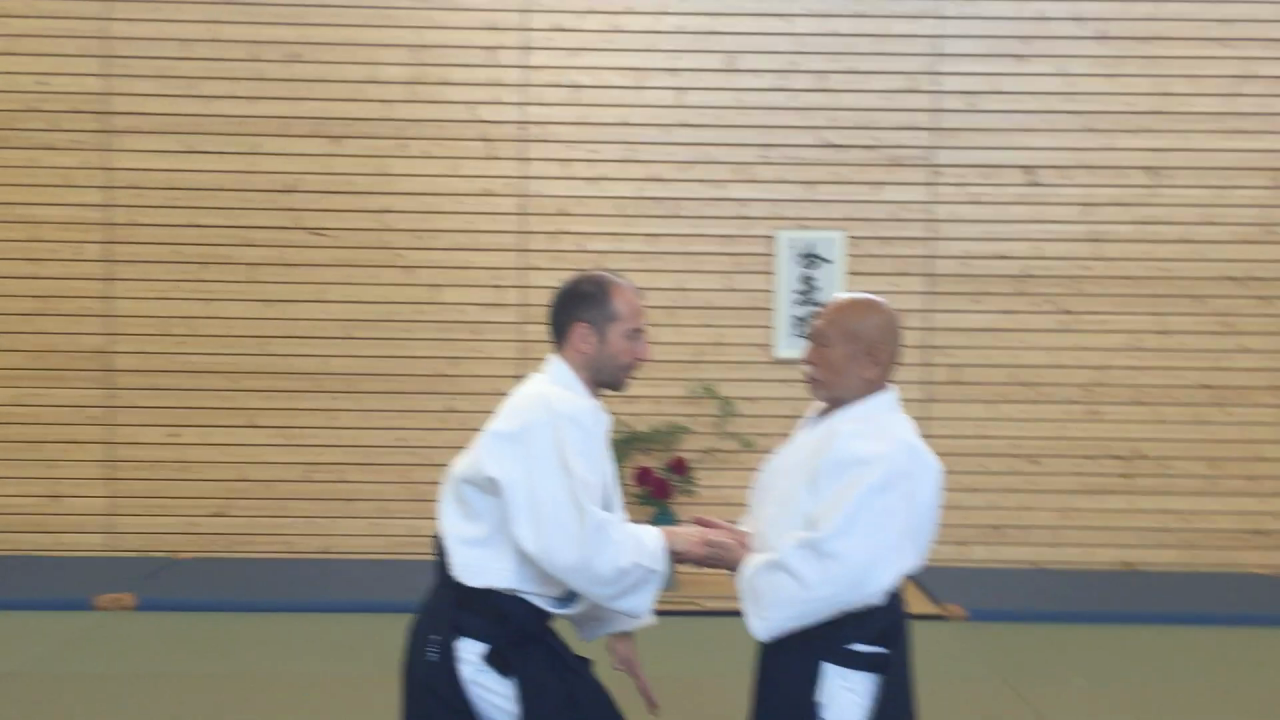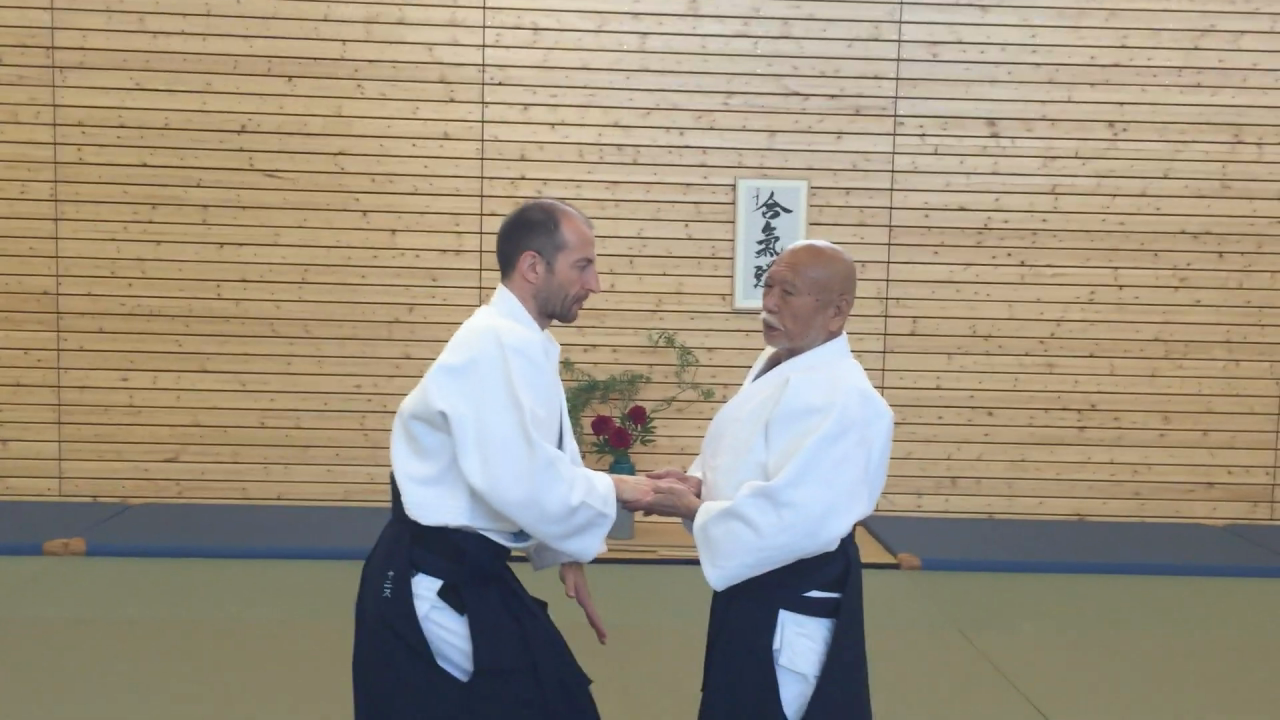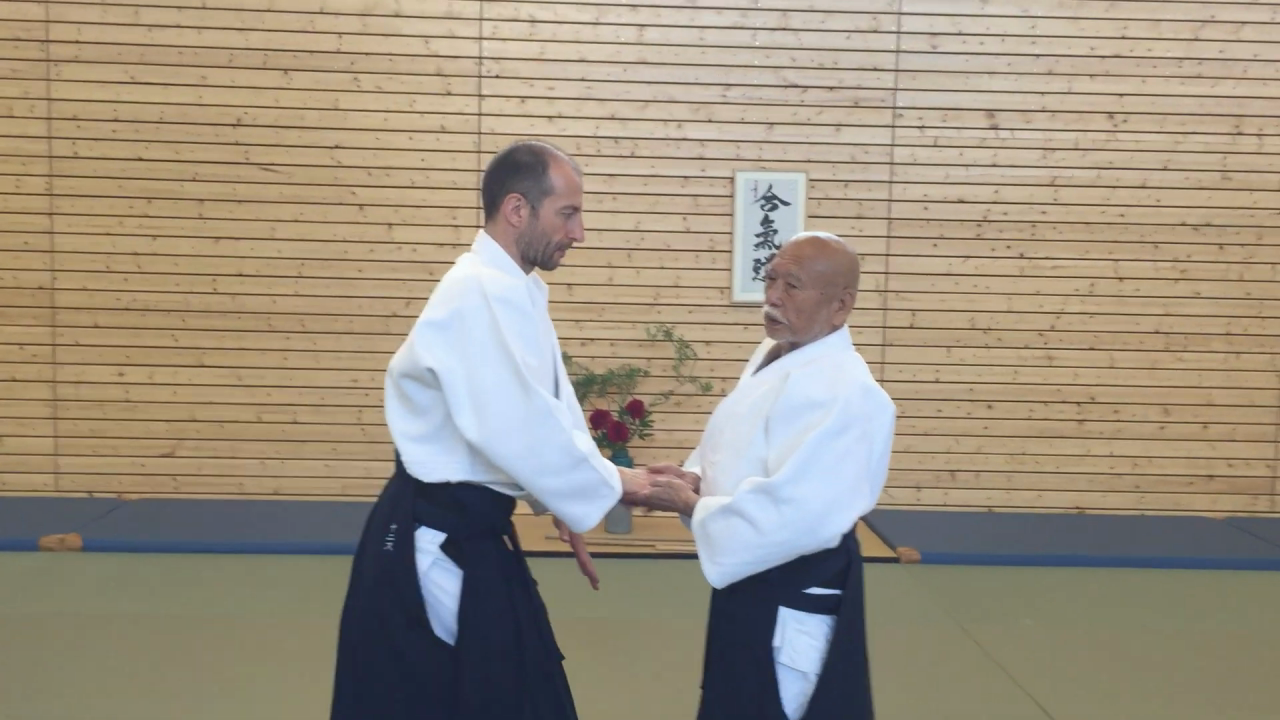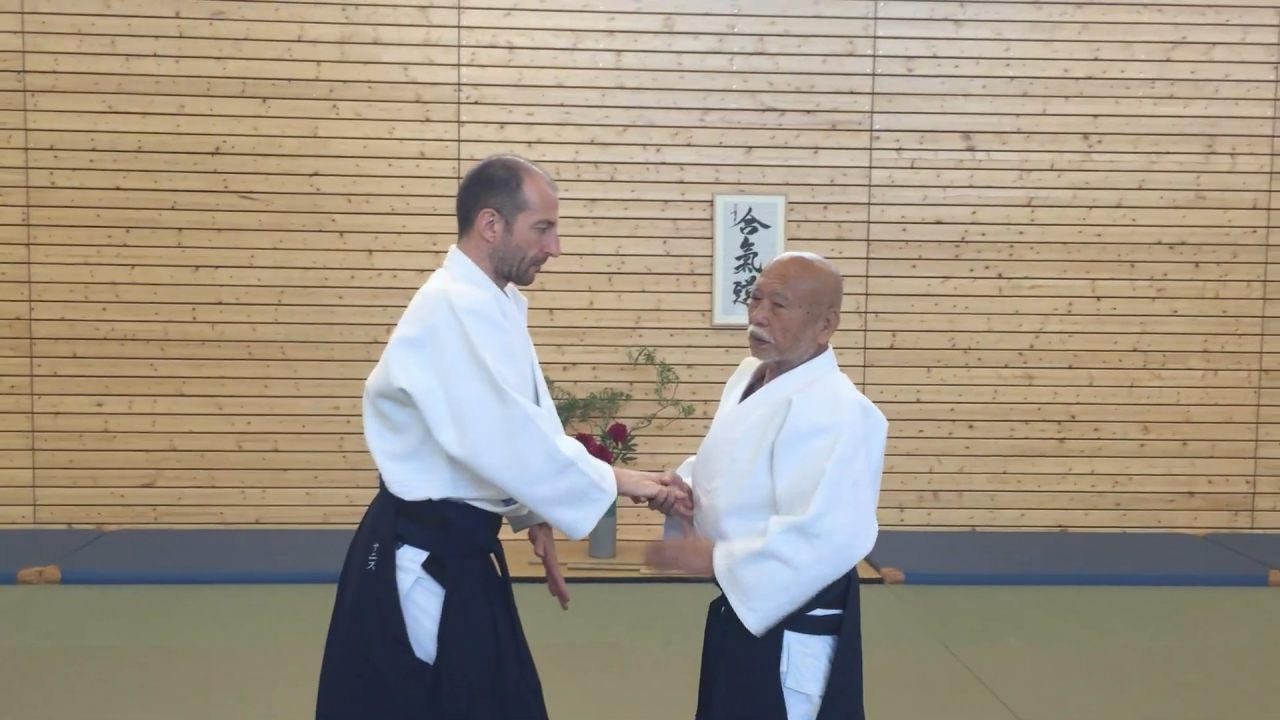
dt=0.5s
person 1, frame 1
left shoulder: (570, 410)
right shoulder: (549, 411)
left elbow: (592, 532)
right elbow: (571, 547)
left wrist: (616, 625)
right wrist: (662, 542)
left hip: (508, 636)
right hip: (479, 648)
person 1, frame 2
left shoulder: (521, 341)
right shoulder: (498, 344)
left elbow: (540, 465)
right elbow: (520, 483)
left wrist: (566, 558)
right wrist: (612, 490)
left hip: (463, 574)
right hip: (431, 588)
person 1, frame 3
left shoulder: (509, 289)
right shoulder: (482, 294)
left elbow: (541, 412)
right elbow: (520, 430)
left wrist: (567, 507)
right wrist: (613, 481)
left hip: (465, 534)
right hip: (434, 546)
person 1, frame 4
left shoulder: (494, 304)
right shoulder: (454, 308)
left elbow: (522, 425)
right elbow: (505, 439)
left wrist: (536, 518)
right wrist: (615, 483)
left hip: (454, 554)
right hip: (420, 565)
person 2, frame 1
left shoulder: (889, 453)
right shoulder: (826, 421)
left elbow: (842, 572)
left wrist: (741, 560)
right wrist: (745, 539)
left hip: (843, 658)
right hip: (800, 643)
person 2, frame 2
left shoulder: (841, 398)
right shoulder: (775, 363)
left elbow: (795, 518)
left wrist: (693, 508)
right wrist: (699, 483)
left hip: (797, 599)
right hip: (754, 585)
person 2, frame 3
left shoulder: (842, 391)
right shoulder: (773, 355)
left elbow: (795, 513)
left wrist: (690, 503)
right wrist: (696, 478)
left hip: (798, 595)
right hip: (755, 579)
person 2, frame 4
left shoulder: (832, 410)
right shoulder: (749, 378)
left elbow: (824, 536)
left wrist: (718, 558)
right wrist: (684, 493)
left hip: (794, 618)
right hip: (744, 602)
